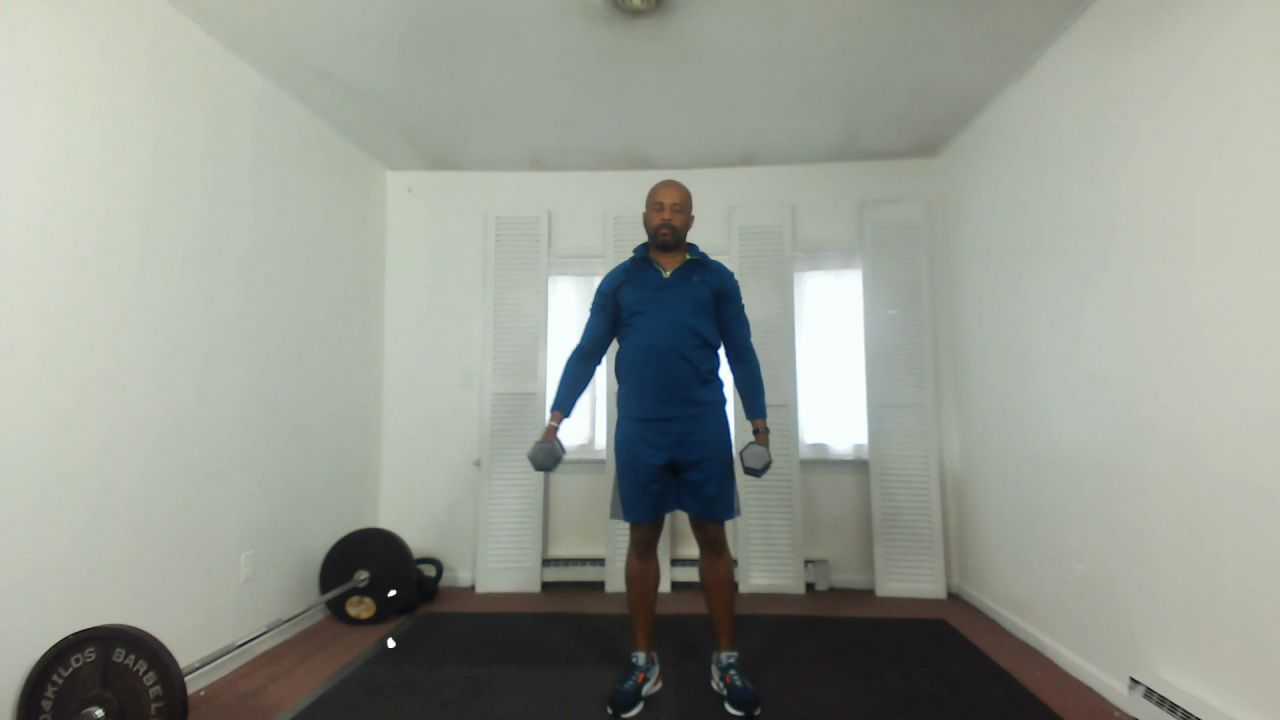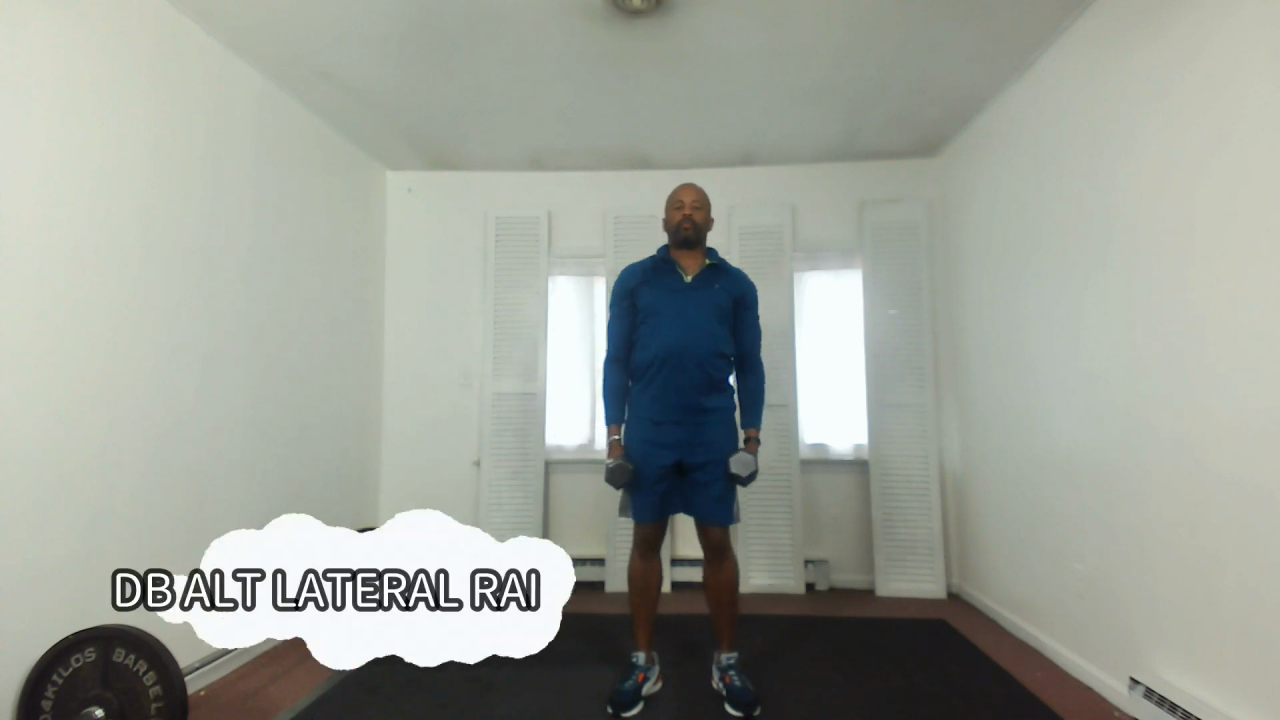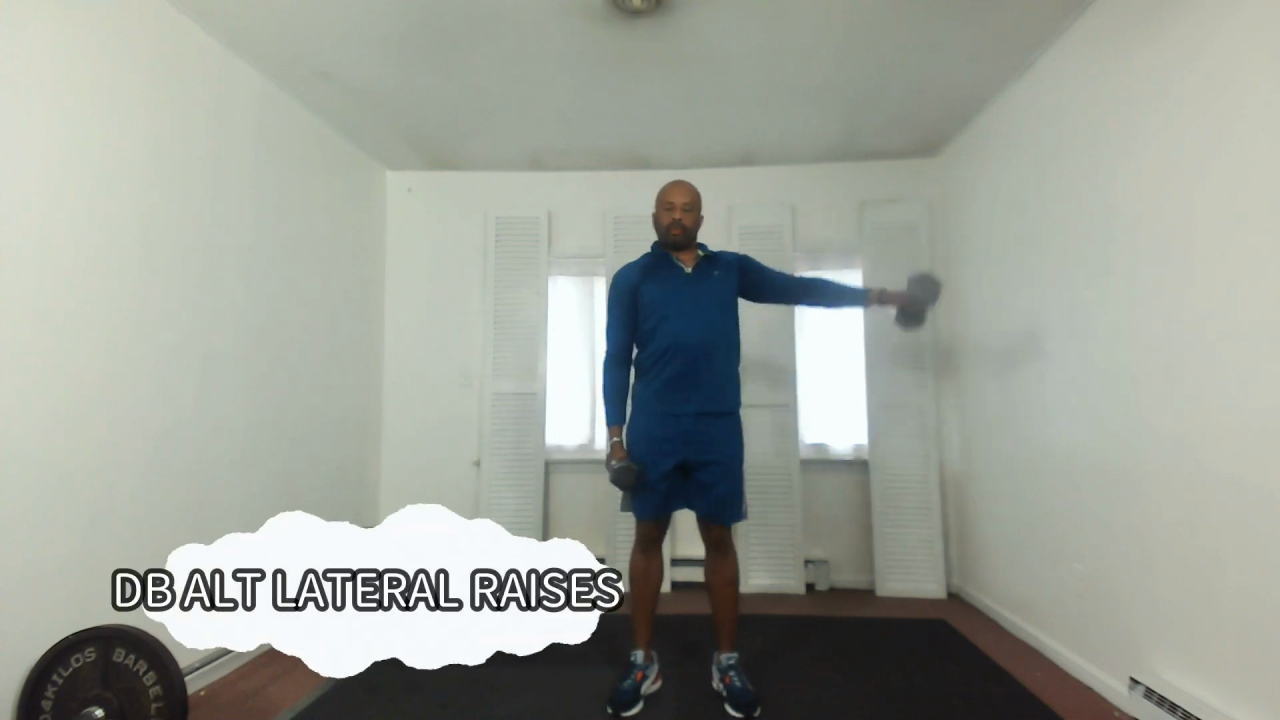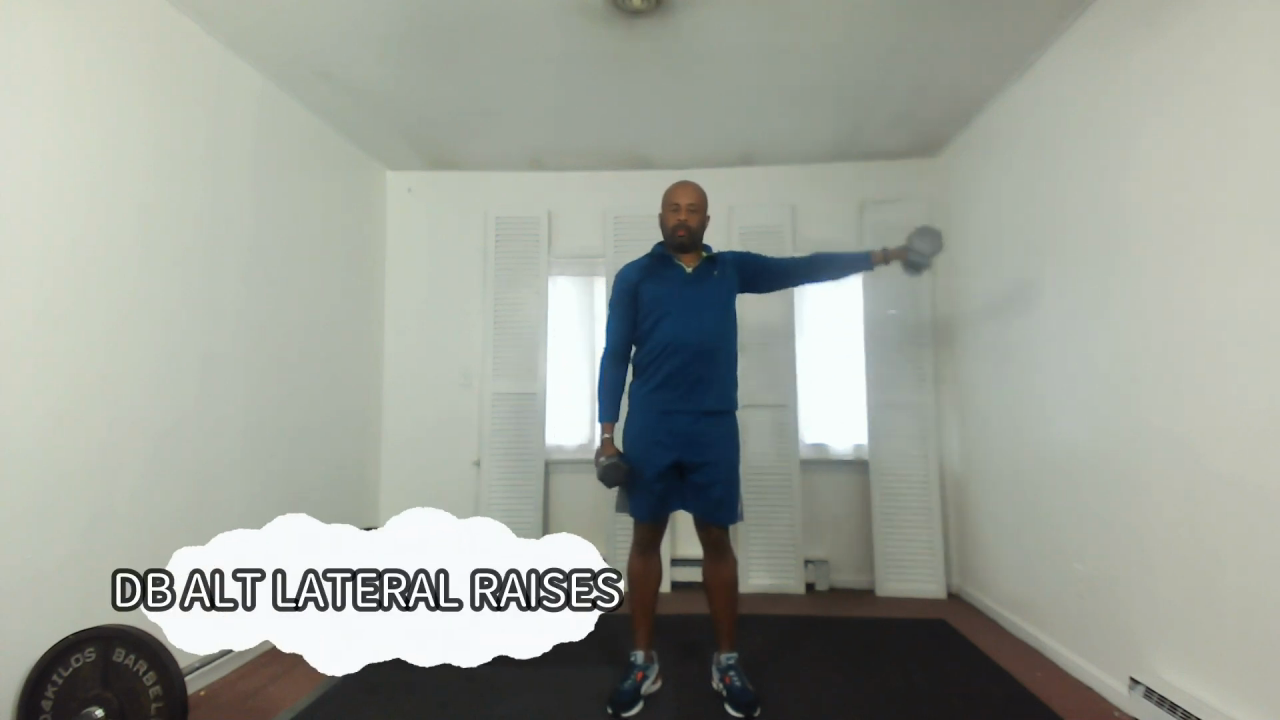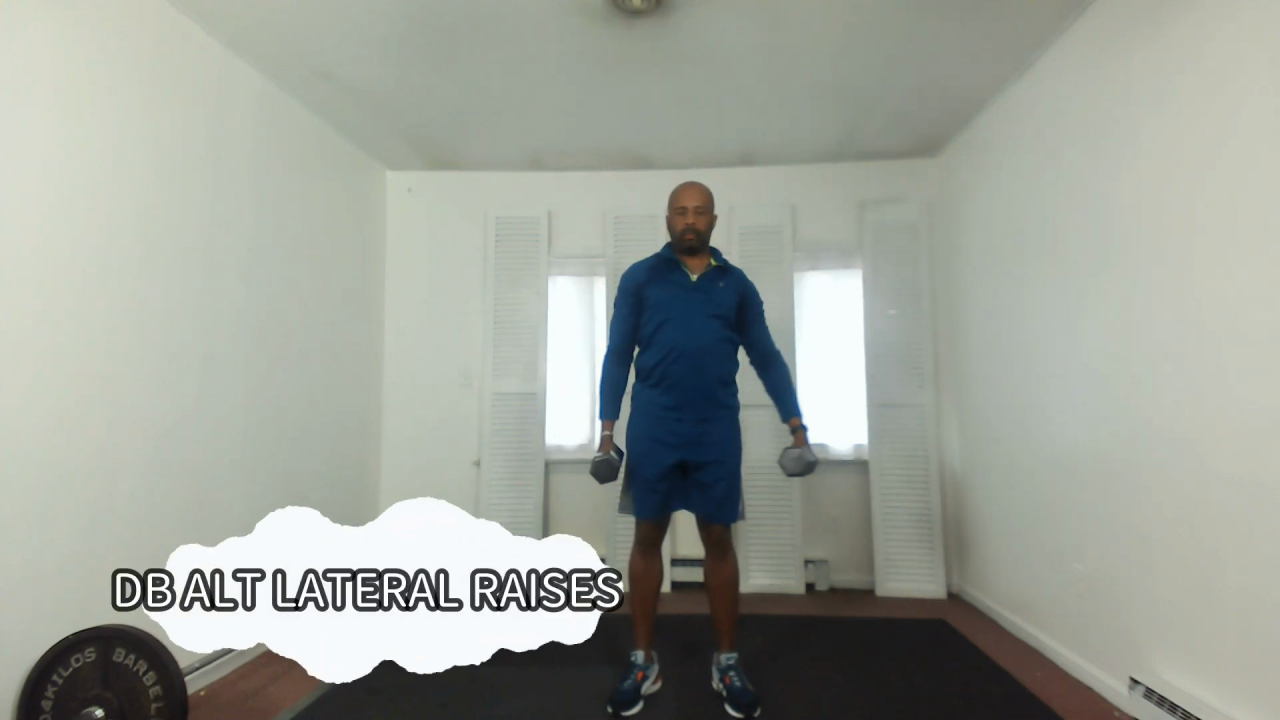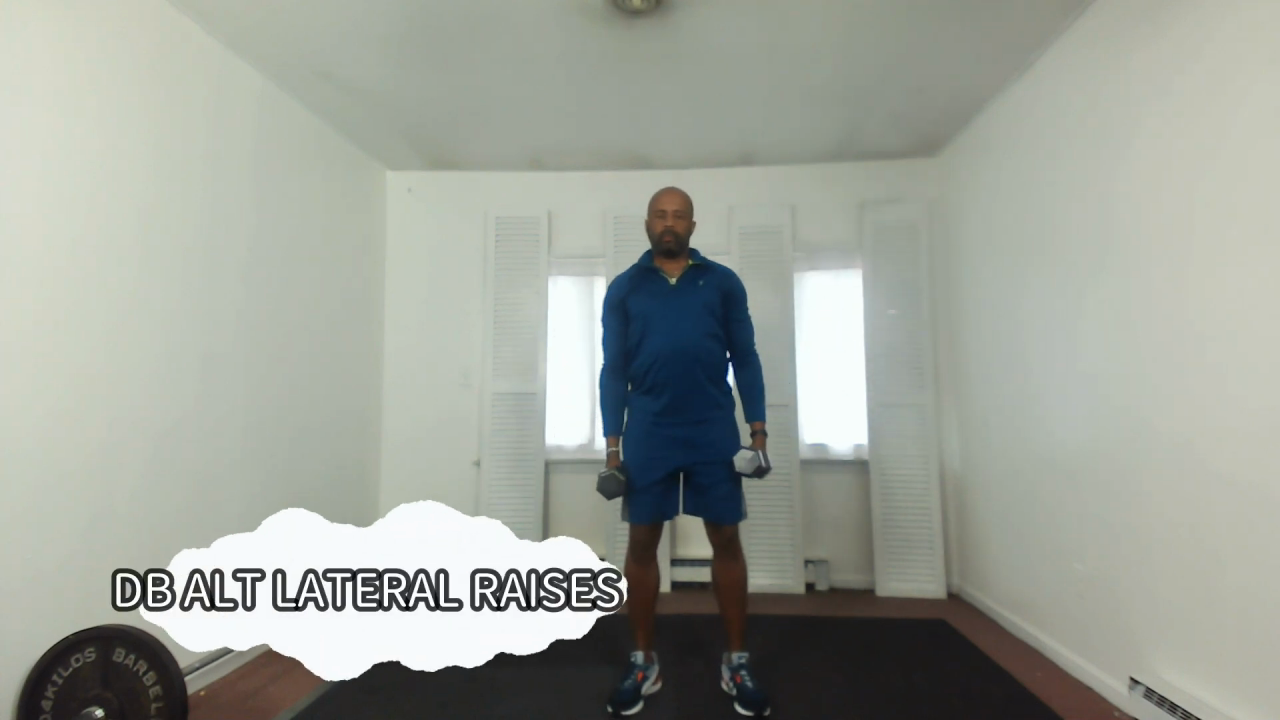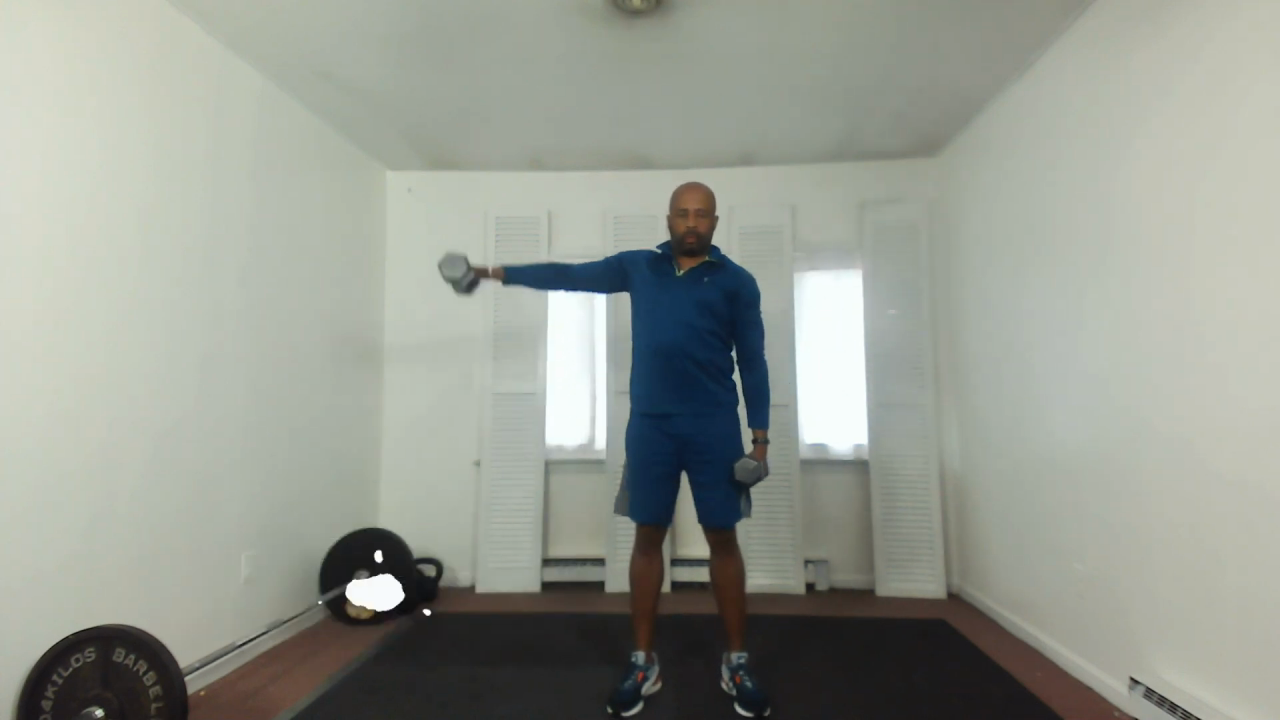
dt=0.7s
person 1, frame 1
left shoulder: (717, 278)
right shoulder: (619, 280)
left elbow: (741, 353)
right elbow: (588, 351)
left wrist: (759, 423)
right wrist: (557, 417)
left hip: (704, 428)
right hip: (640, 430)
left knee: (712, 540)
right knee: (642, 541)
left ankle: (726, 663)
right ankle: (643, 664)
person 1, frame 2
left shoulder: (736, 284)
right shoulder: (634, 280)
left elbow: (750, 365)
right elbow: (617, 360)
left wrist: (751, 434)
right wrist: (615, 433)
left hip: (713, 433)
right hip: (649, 431)
left knee: (717, 543)
right knee: (646, 541)
left ankle: (727, 662)
right ankle: (643, 663)
person 1, frame 3
left shoulder: (730, 269)
right shoulder: (631, 278)
left elbow: (799, 287)
right elbow: (617, 359)
left wrist: (875, 294)
right wrist: (616, 434)
left hip: (718, 426)
right hip: (653, 428)
left knee: (719, 539)
right knee: (648, 537)
left ankle: (727, 663)
right ankle: (642, 661)
person 1, frame 4
left shoulder: (732, 269)
right shoulder: (634, 276)
left elbow: (804, 267)
right elbow: (615, 355)
left wrist: (879, 255)
right wrist: (607, 432)
left hip: (714, 427)
right hip: (649, 428)
left knee: (717, 541)
right knee: (646, 539)
left ankle: (727, 662)
right ankle: (643, 662)
person 1, frame 5
left shoulder: (736, 283)
right shoulder: (640, 278)
left elbow: (765, 356)
right elbow: (618, 354)
left wrist: (794, 421)
right wrist: (607, 426)
left hip: (717, 431)
right hip: (653, 429)
left knee: (718, 541)
right knee: (648, 538)
left ankle: (726, 663)
right ankle: (643, 661)
person 1, frame 6
left shoulder: (723, 282)
right shoulder: (623, 289)
left elbow: (745, 357)
right elbow: (613, 370)
left wrist: (758, 428)
right wrist: (612, 442)
left hip: (714, 430)
right hip: (648, 433)
left knee: (726, 540)
right knee: (642, 543)
left ankle: (736, 663)
right ankle: (642, 663)
person 1, frame 7
left shoulder: (737, 281)
right shoulder: (637, 267)
left elbow: (752, 361)
right elbow: (569, 275)
left wrist: (760, 434)
right wrist: (499, 272)
left hip: (715, 426)
right hip: (650, 424)
left knee: (722, 538)
right knee: (648, 538)
left ankle: (736, 663)
right ankle: (643, 663)
